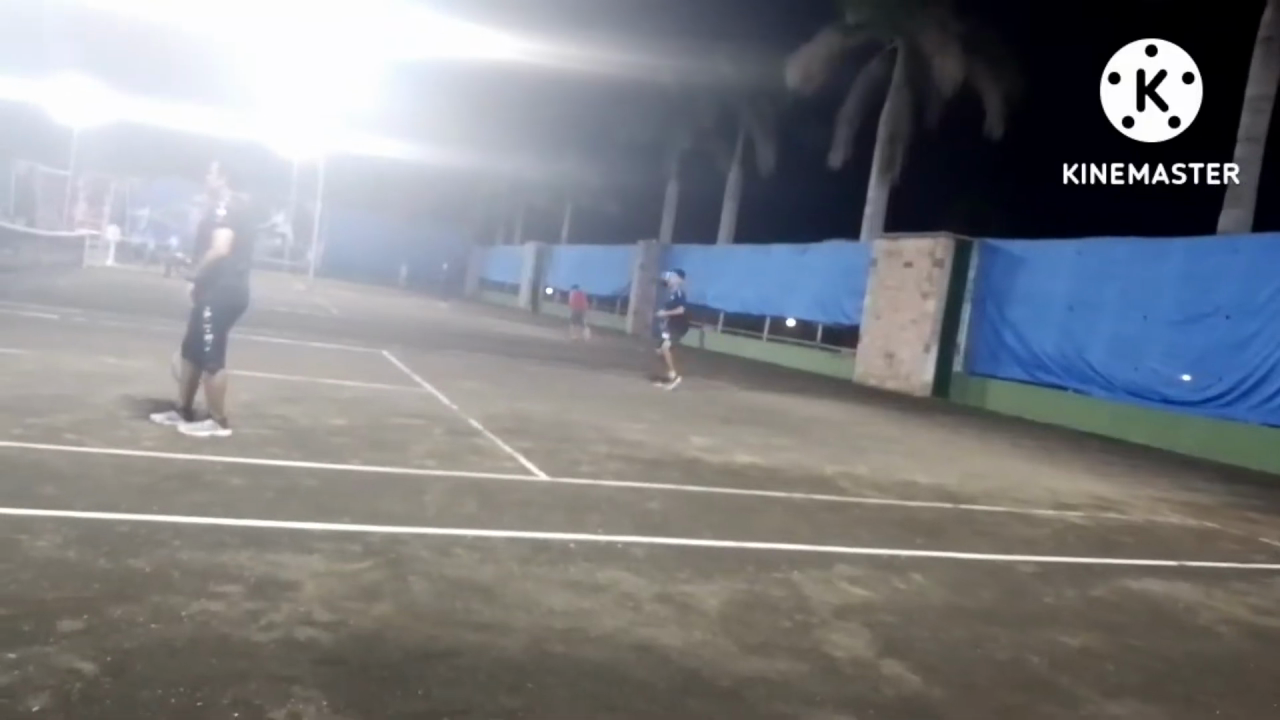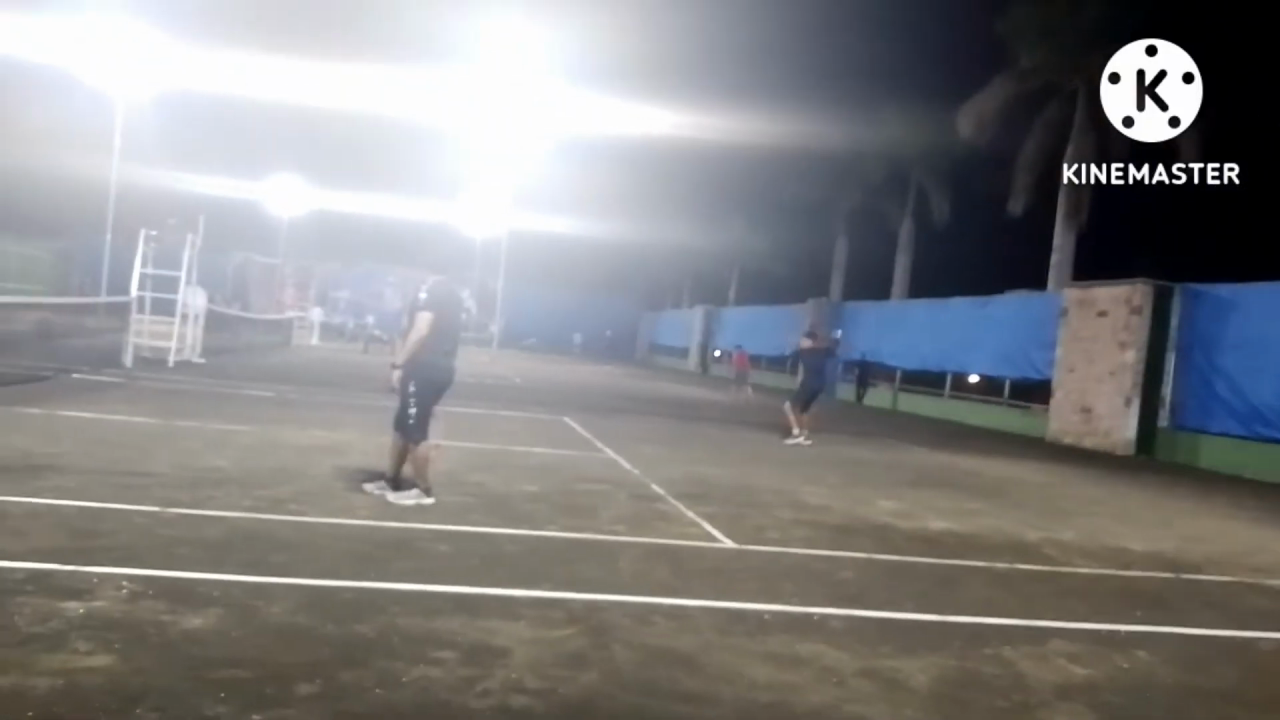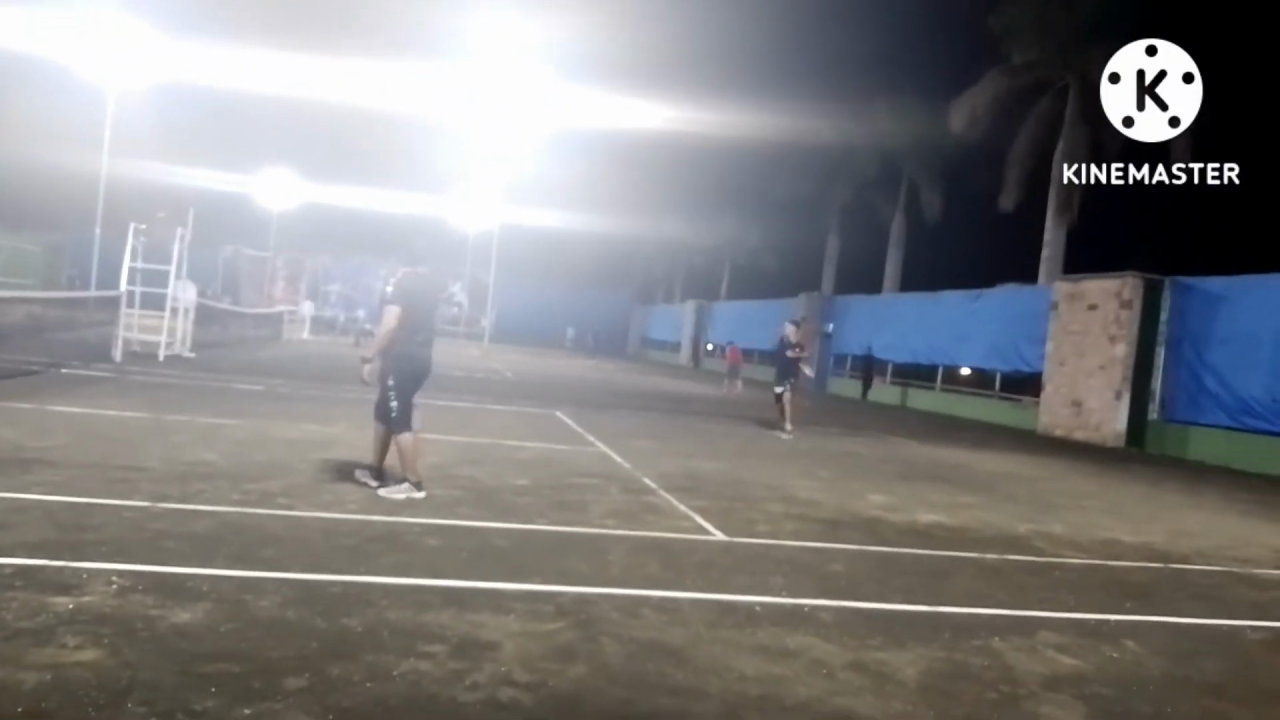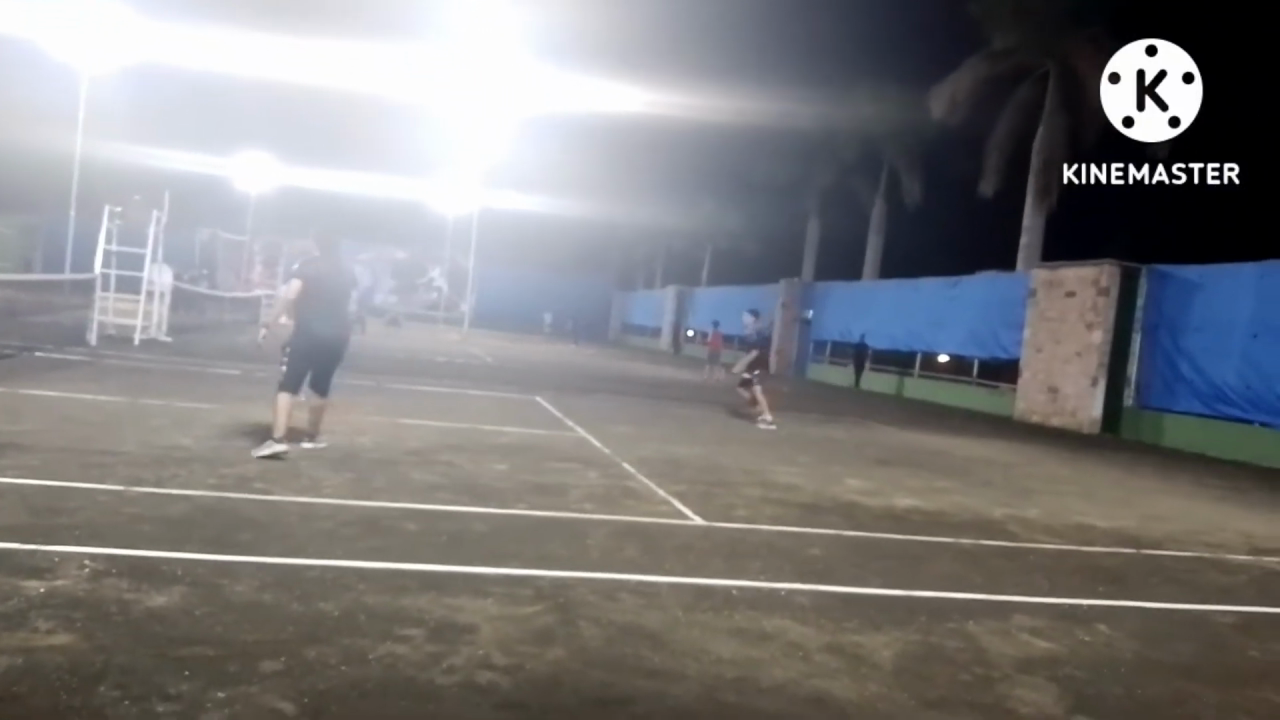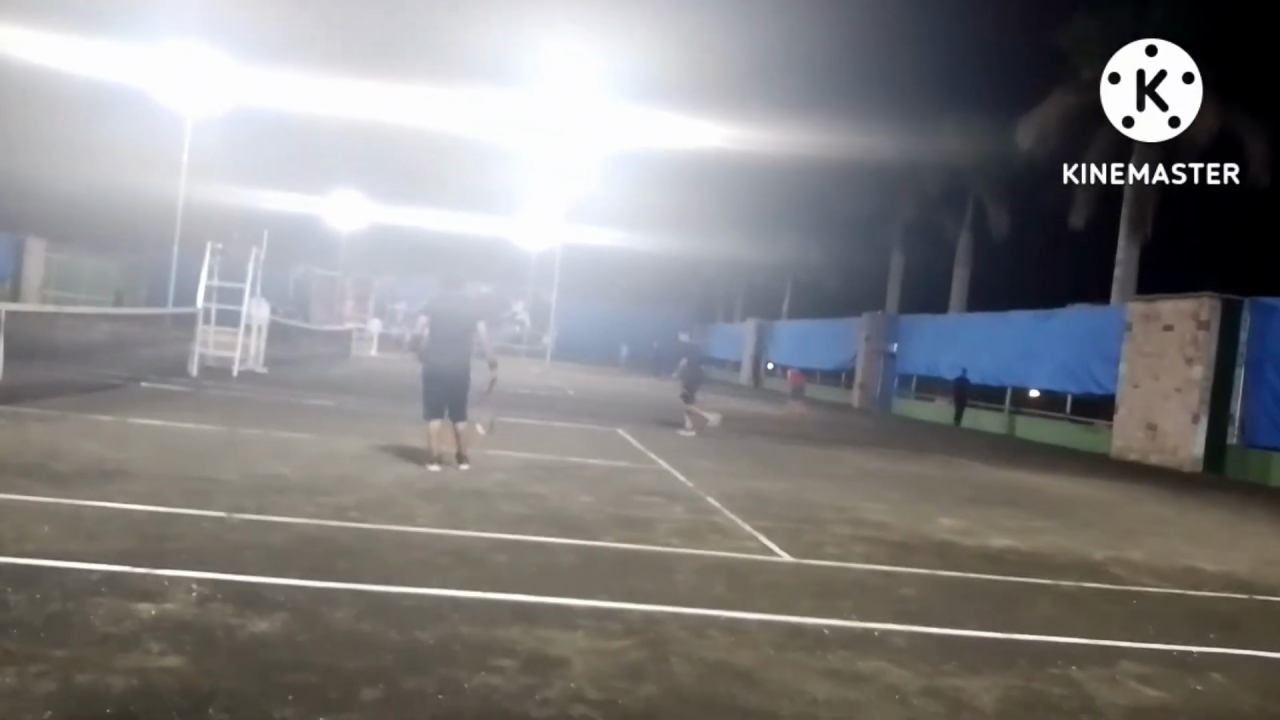
dt=1s
person 1, frame 1
left shoulder: (227, 207)
right shoulder: (237, 207)
left elbow: (220, 249)
left wrist: (195, 278)
left hip: (220, 292)
right hip: (220, 291)
left knee: (211, 358)
right knee: (191, 351)
left ankle: (218, 421)
right ankle: (183, 410)
person 1, frame 2
left shoulder: (432, 290)
right shoulder: (452, 294)
left elbow: (420, 331)
left wrist: (398, 364)
left hip: (425, 370)
right hip: (439, 368)
left knee: (415, 431)
right knee: (402, 425)
left ankle: (422, 489)
right ankle: (392, 480)
person 1, frame 3
left shoulder: (401, 283)
right shoulder: (428, 284)
left elbow: (389, 324)
left wrist: (369, 358)
left hip: (401, 361)
right hip: (419, 358)
left knee: (399, 422)
right knee: (383, 413)
left ankle: (413, 483)
right ankle: (375, 471)
person 1, frame 4
left shoulder: (306, 266)
right shoulder: (348, 273)
left elbow: (289, 297)
right elbow: (349, 308)
left wrist: (268, 324)
right wrist: (344, 335)
left hip: (307, 334)
right hip: (336, 337)
left knee: (287, 387)
right knee: (321, 388)
left ankle: (278, 439)
right ankle: (311, 436)
person 1, frame 5
left shoulder: (434, 305)
right shoulder: (472, 307)
left elbow: (420, 330)
right elbow: (483, 338)
left wrist: (422, 354)
right wrist: (492, 363)
left hip: (435, 365)
right hip: (460, 367)
left knee: (434, 413)
right knee: (459, 414)
left ankle: (434, 459)
right ankle: (463, 458)
